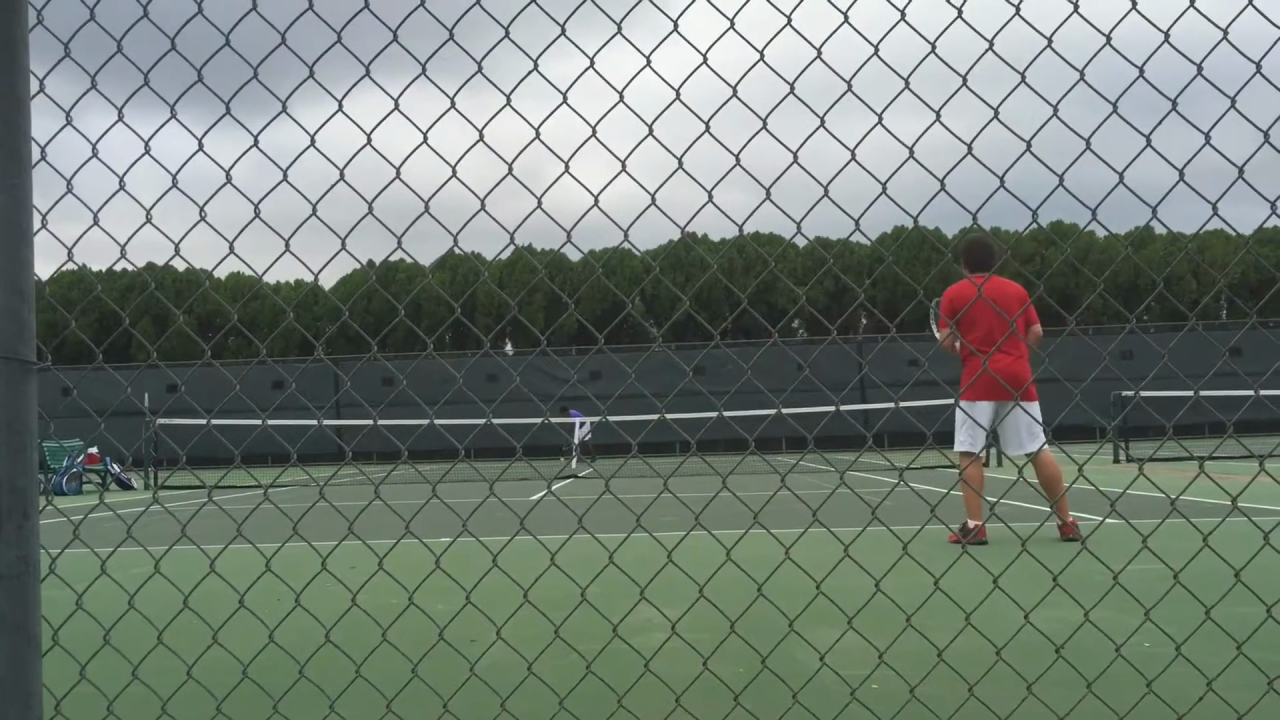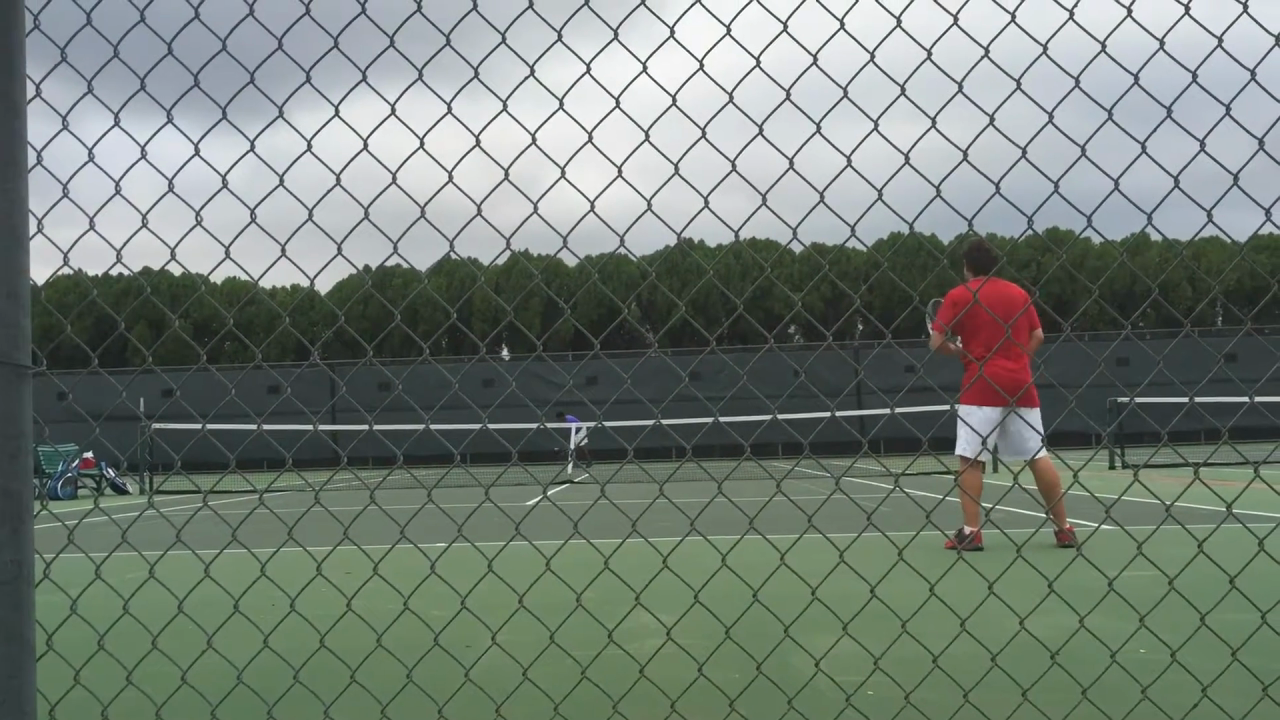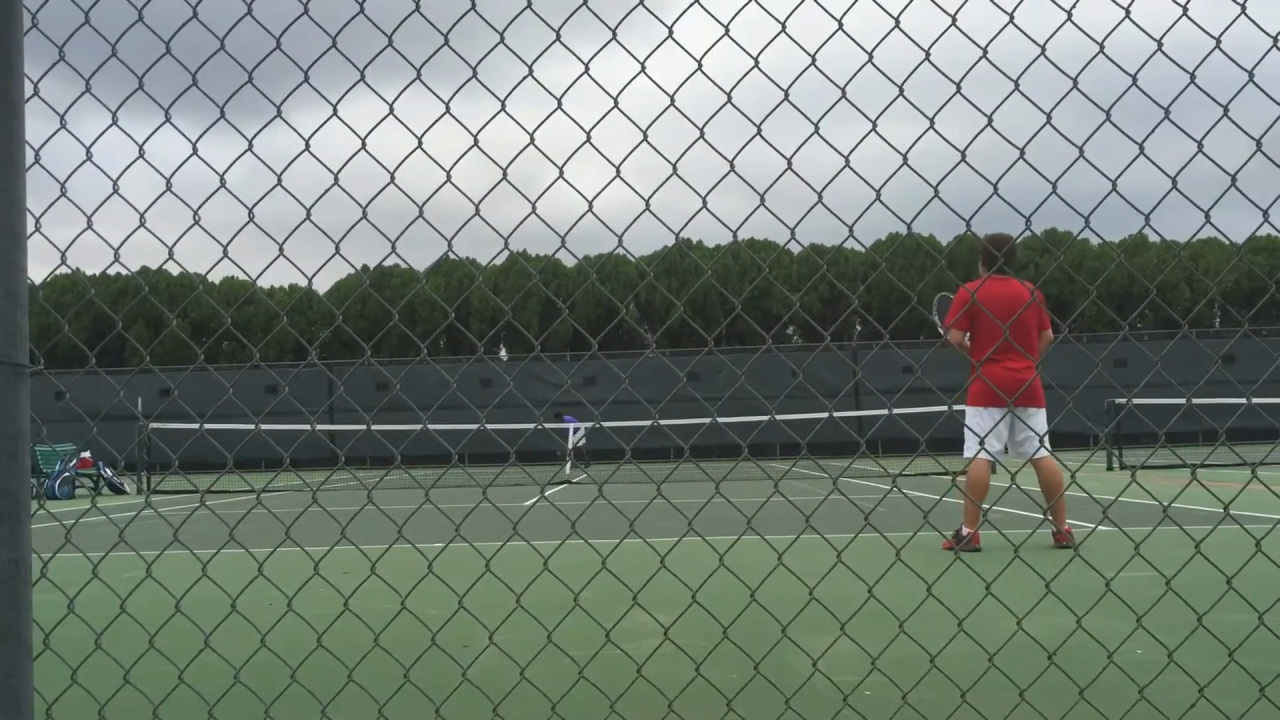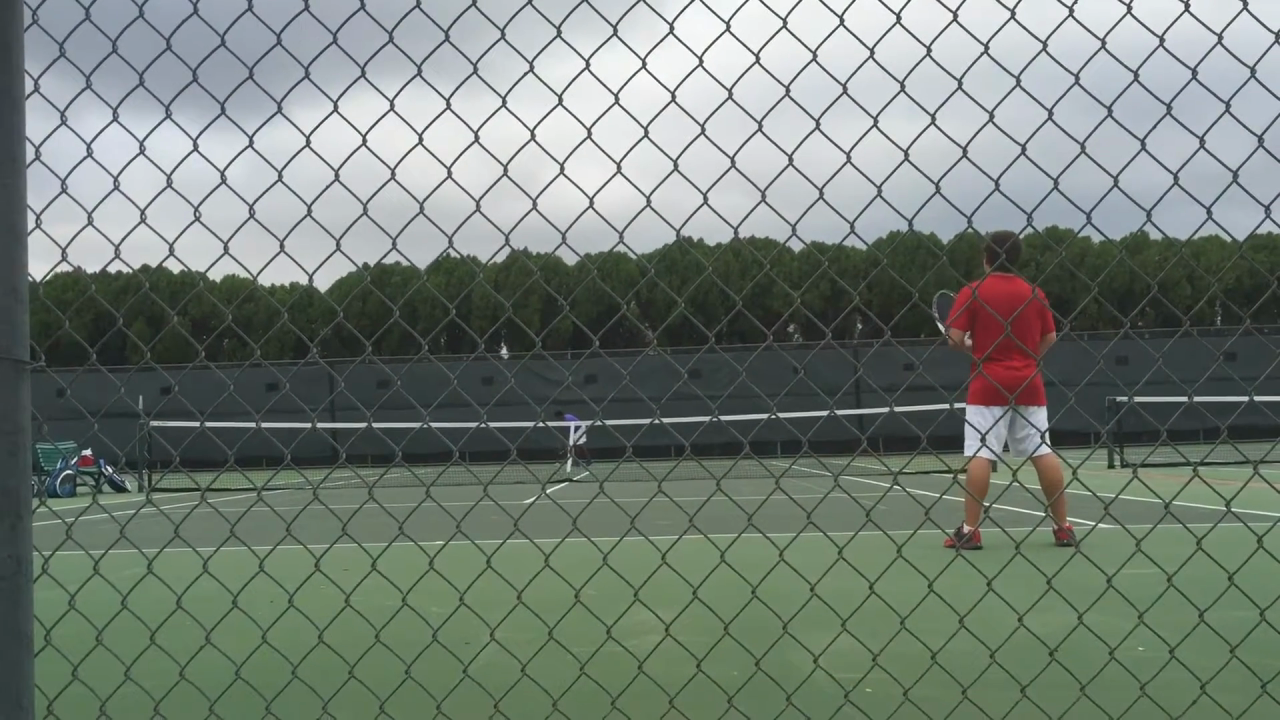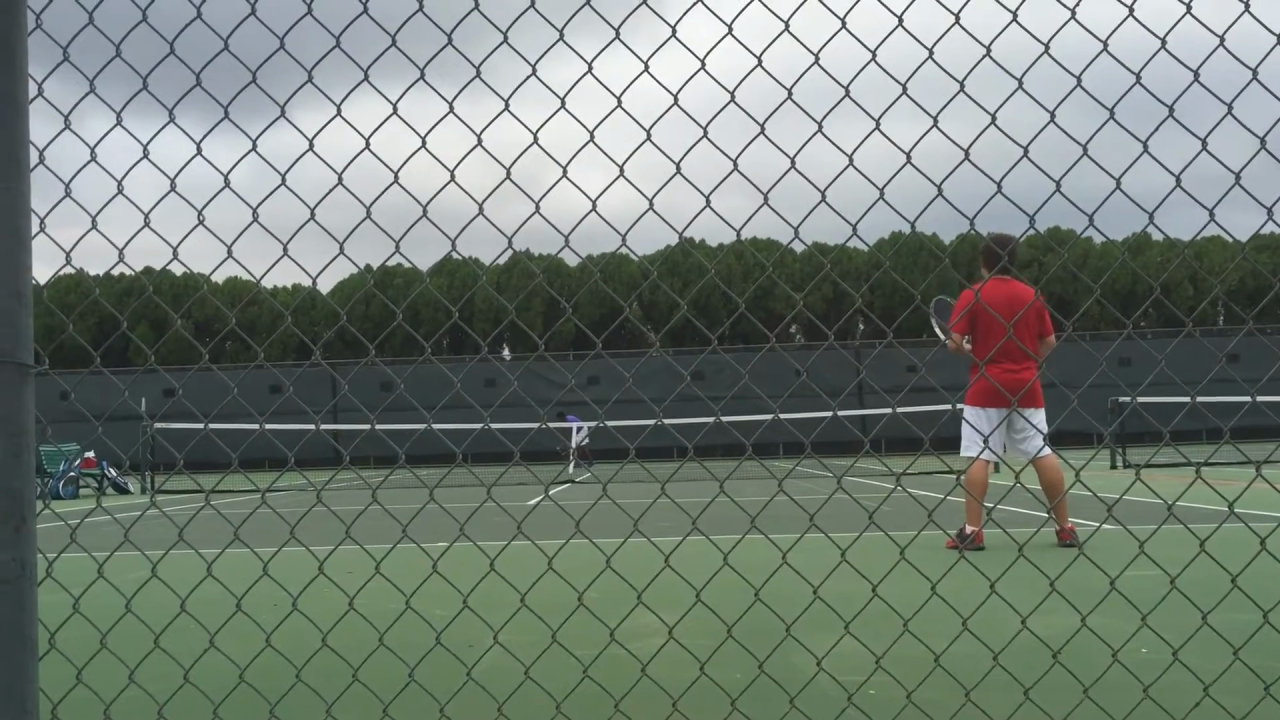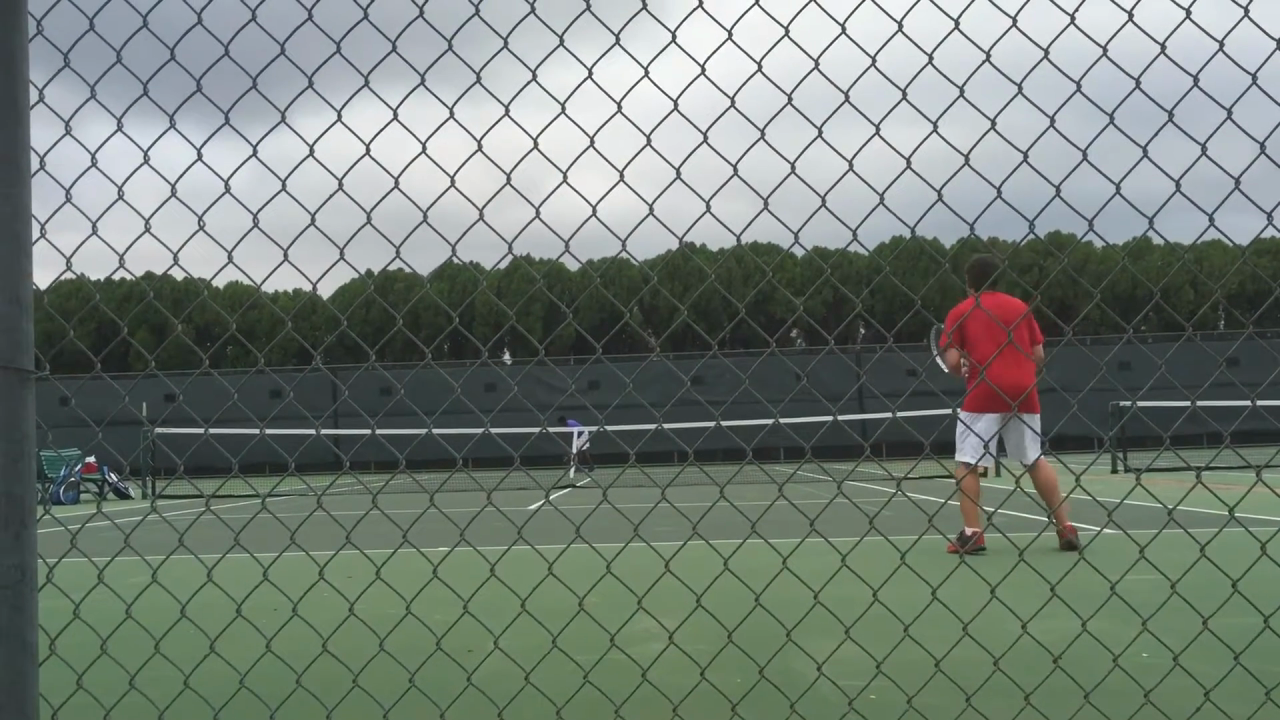
dt=0.3s
person 1, frame 1
left shoulder: (954, 293)
right shoulder: (1016, 289)
left elbow: (945, 340)
right elbow: (1036, 332)
left hip: (979, 380)
right hip: (1019, 379)
left knee: (970, 452)
right knee: (1038, 450)
left ankle: (974, 525)
right ankle: (1066, 521)
person 1, frame 2
left shoulder: (958, 296)
right shoulder: (1019, 292)
left elbow: (937, 342)
right elbow: (1037, 337)
left wrist: (959, 350)
left hip: (982, 387)
right hip: (1020, 384)
left knee: (970, 458)
right knee: (1038, 455)
left ankle: (971, 531)
right ankle: (1063, 528)
person 1, frame 3
left shoulder: (969, 293)
right shoulder: (1031, 292)
left elbow: (955, 339)
right elbow: (1047, 337)
left hip: (987, 386)
right hip: (1027, 385)
left knee: (979, 456)
right knee: (1042, 455)
left ankle: (970, 532)
right ankle: (1062, 529)
person 1, frame 4
left shoulder: (972, 292)
right shoulder: (1034, 293)
left elbow: (955, 338)
right elbow: (1050, 339)
left hip: (987, 385)
right hip: (1028, 384)
left knee: (980, 454)
right knee: (1043, 452)
left ankle: (970, 530)
right ankle: (1063, 527)
person 1, frame 5
left shoulder: (971, 296)
right shoulder: (1033, 296)
left elbow: (954, 343)
right elbow: (1049, 342)
left hip: (986, 387)
right hip: (1026, 387)
left knee: (977, 457)
right knee: (1042, 454)
left ankle: (973, 531)
right ankle: (1065, 528)
person 1, frame 6
left shoulder: (961, 312)
right shoulder: (1020, 306)
left elbow: (952, 361)
right elbow: (1038, 354)
left wrist: (964, 372)
left hip: (984, 393)
right hip: (1024, 391)
left knee: (968, 463)
right knee: (1036, 460)
left ankle: (972, 533)
right ankle: (1065, 528)
